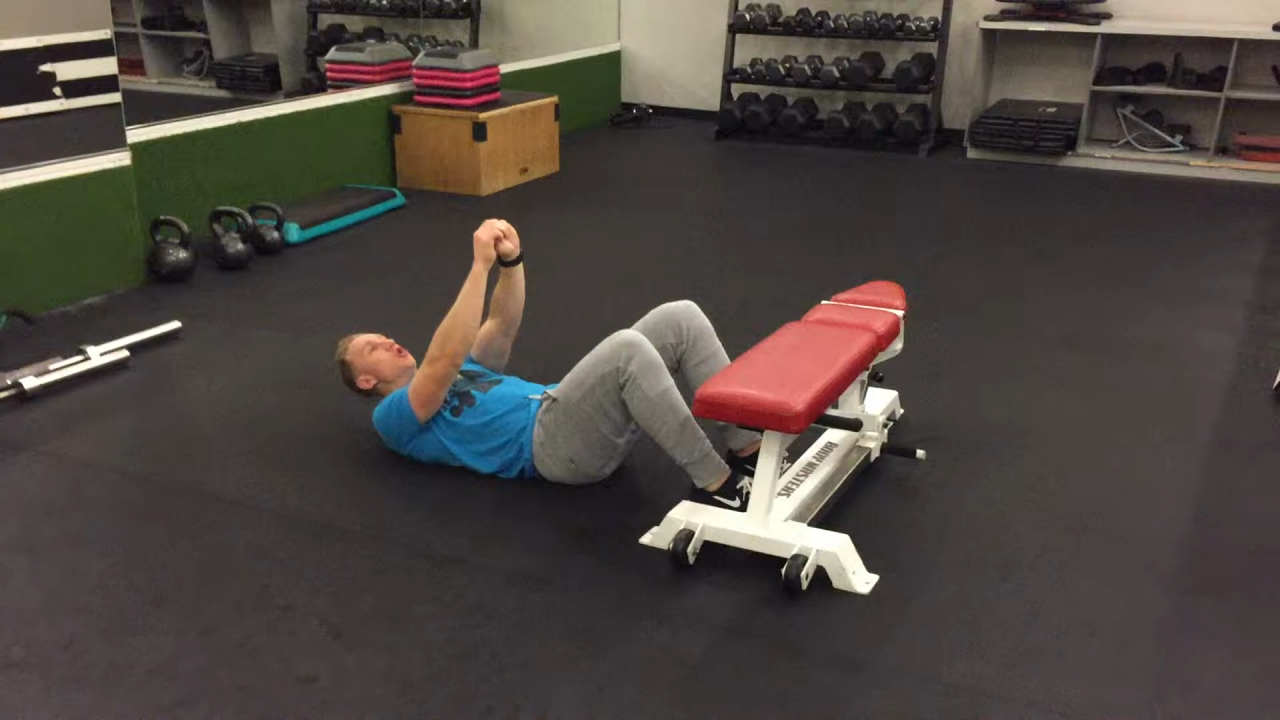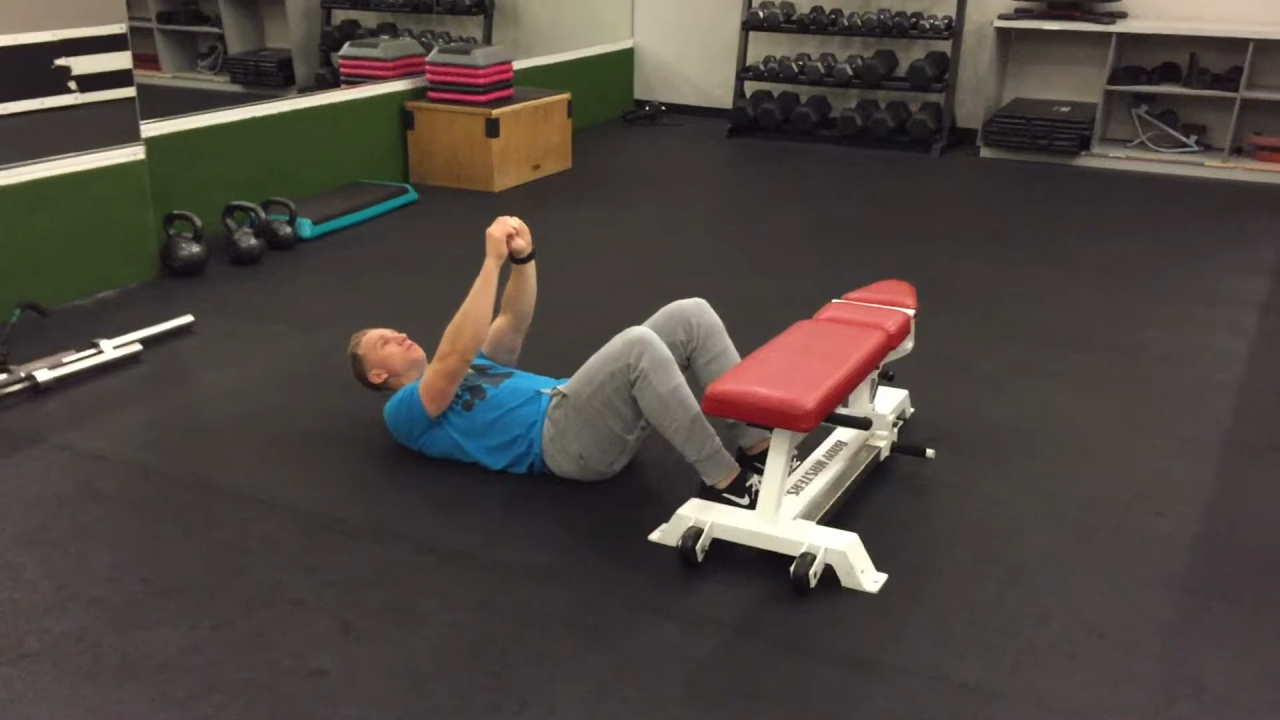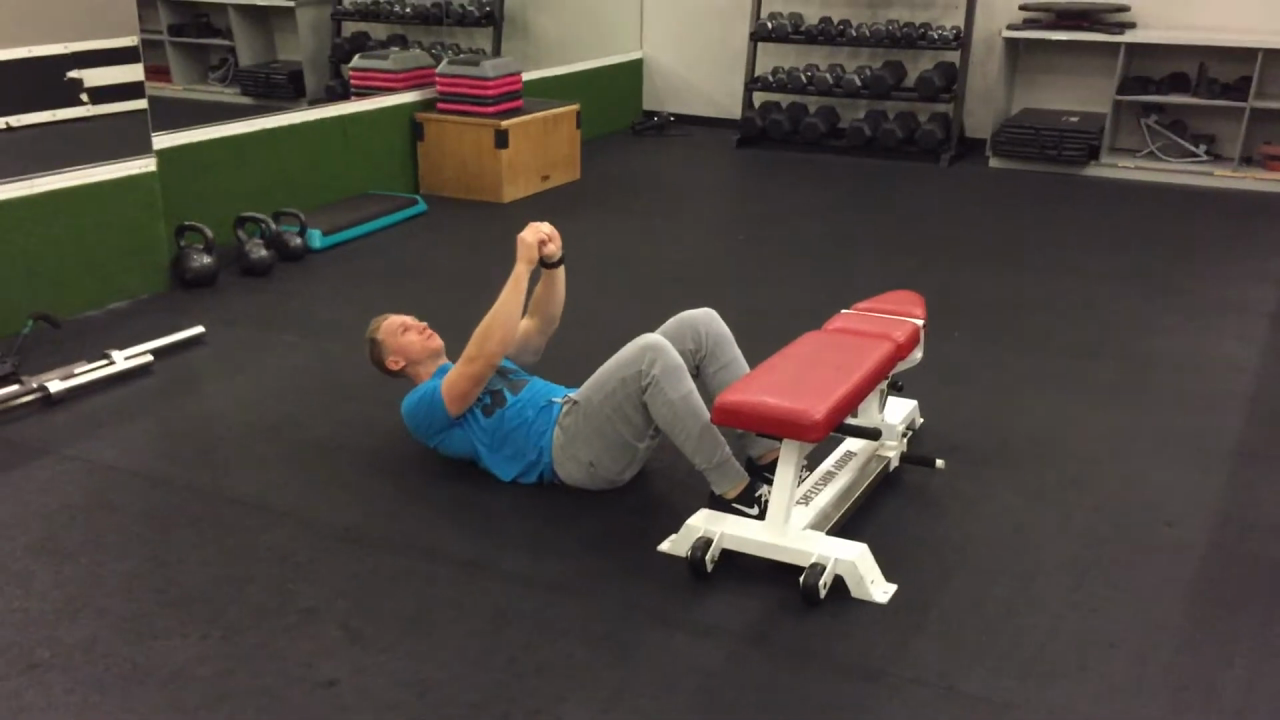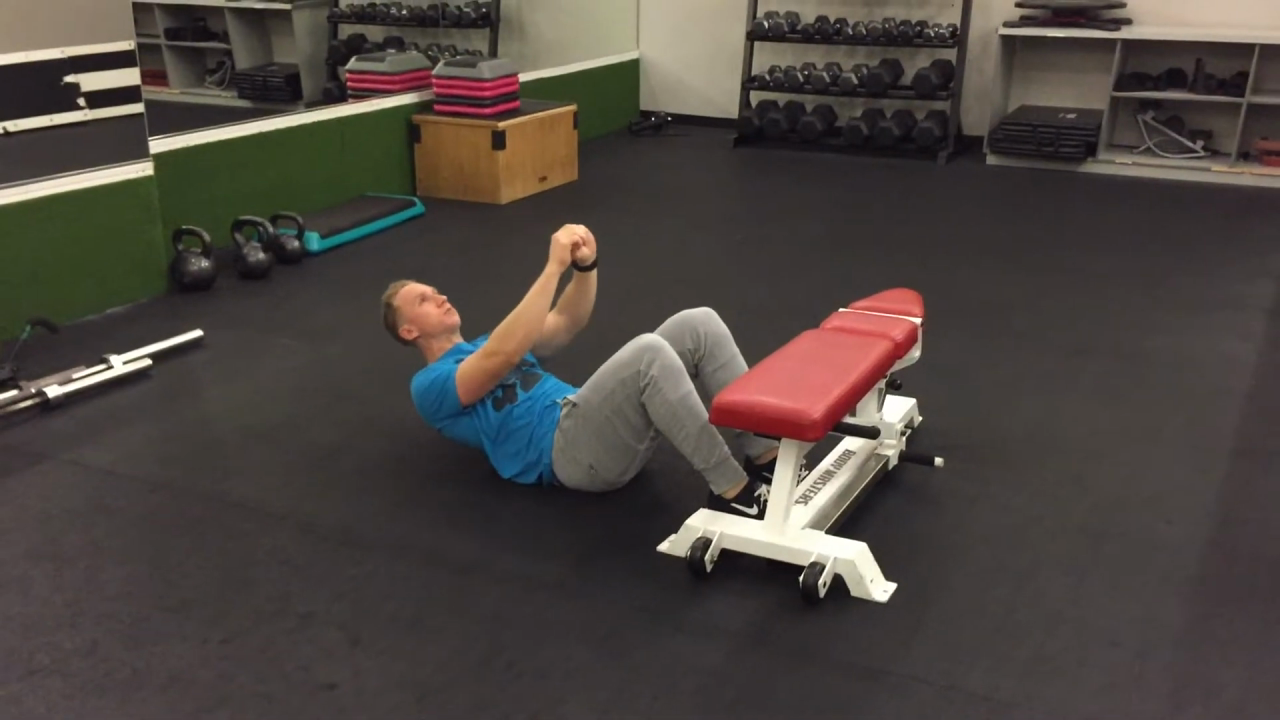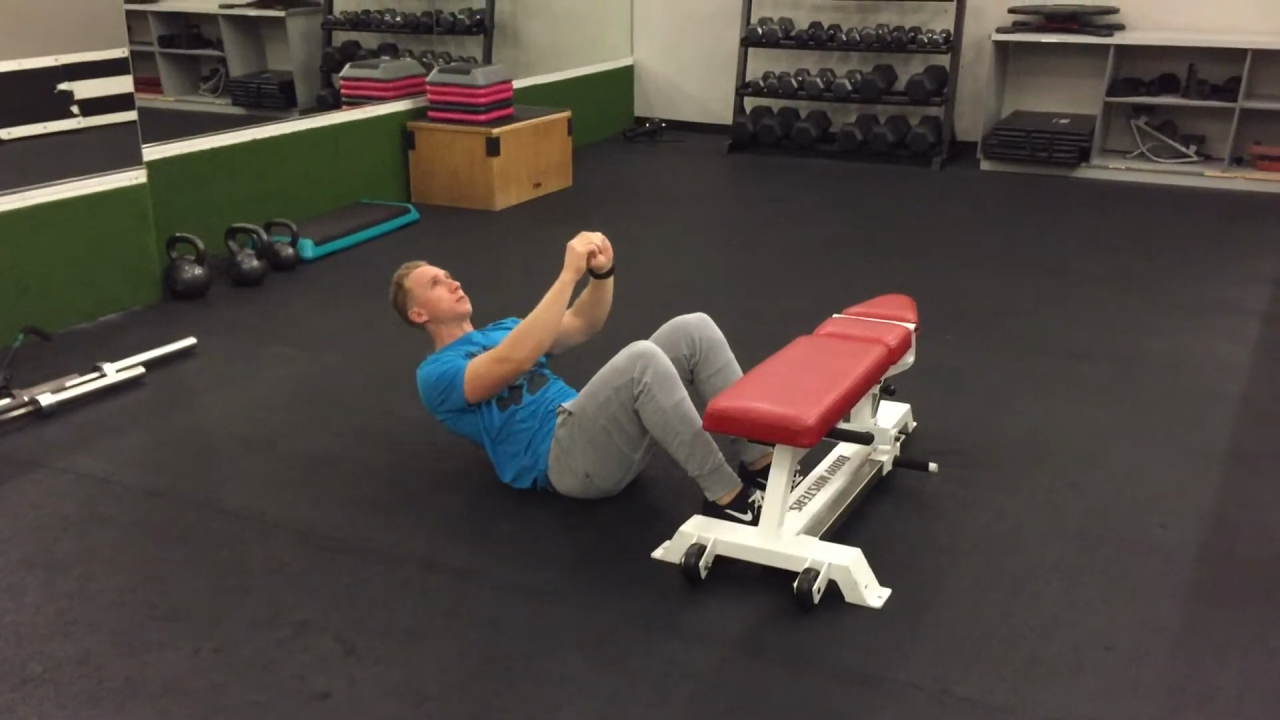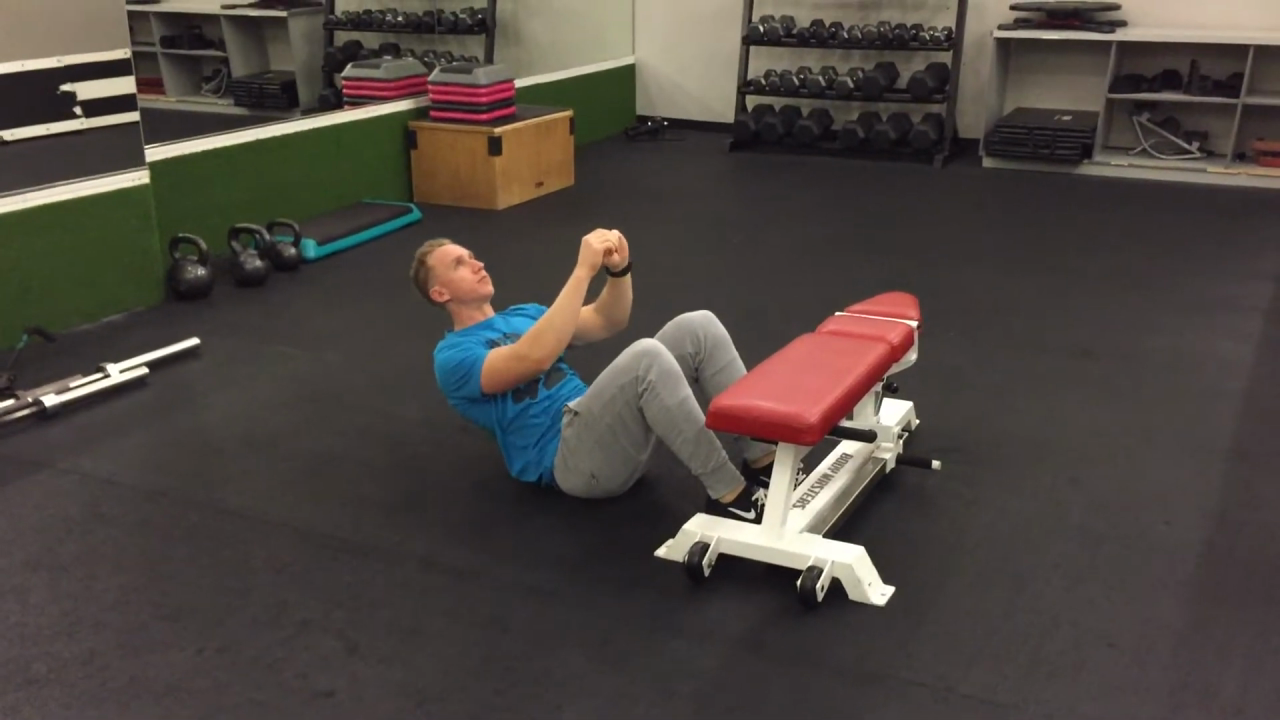
dt=0.4s
person 1, frame 1
left shoulder: (457, 377)
right shoulder: (395, 418)
left elbow: (502, 328)
right elbow: (445, 358)
left wrist: (510, 260)
right wrist: (480, 265)
left hip: (567, 413)
right hip: (551, 445)
left knee: (680, 318)
right knee: (628, 347)
left ankle: (748, 450)
right ankle: (715, 484)
person 1, frame 2
left shoulder: (471, 371)
right shoulder: (407, 413)
left elbow: (513, 325)
right elbow: (455, 354)
left wrist: (522, 257)
right wrist: (492, 261)
left hip: (581, 409)
right hip: (560, 439)
left knee: (690, 315)
right knee: (638, 344)
left ankle: (757, 448)
right ankle: (724, 481)
person 1, frame 3
left shoulder: (475, 377)
right shoulder: (422, 408)
left elbow: (540, 326)
right elbow: (483, 357)
left wrist: (552, 261)
right wrist: (522, 266)
left hip: (589, 420)
right hip: (571, 450)
left knee: (700, 326)
right knee: (651, 352)
left ankle: (765, 458)
right ankle: (733, 491)
person 1, frame 4
left shoulder: (485, 349)
right shoulder: (431, 387)
left elbow: (567, 324)
right elbow: (505, 354)
left wrist: (585, 264)
right wrist: (553, 267)
left hip: (596, 424)
right hip: (570, 451)
left knee: (698, 324)
right knee: (649, 352)
left ankle: (764, 458)
right ankle: (732, 492)
person 1, frame 5
left shoulder: (500, 332)
right shoulder: (437, 375)
left elbow: (583, 325)
right elbow: (517, 360)
left wrist: (601, 271)
right wrist: (569, 274)
left hip: (597, 430)
right hip: (565, 459)
left knee: (693, 330)
right knee: (642, 359)
left ankle: (760, 463)
right ankle: (727, 497)
person 1, frame 6
left shoulder: (522, 315)
right shoulder: (454, 357)
left elbow: (608, 321)
right elbow: (536, 358)
left wrist: (618, 268)
right wrist: (583, 270)
left hip: (605, 426)
right hip: (570, 457)
left knee: (698, 327)
right knee: (646, 356)
left ankle: (764, 463)
right ankle: (729, 496)
